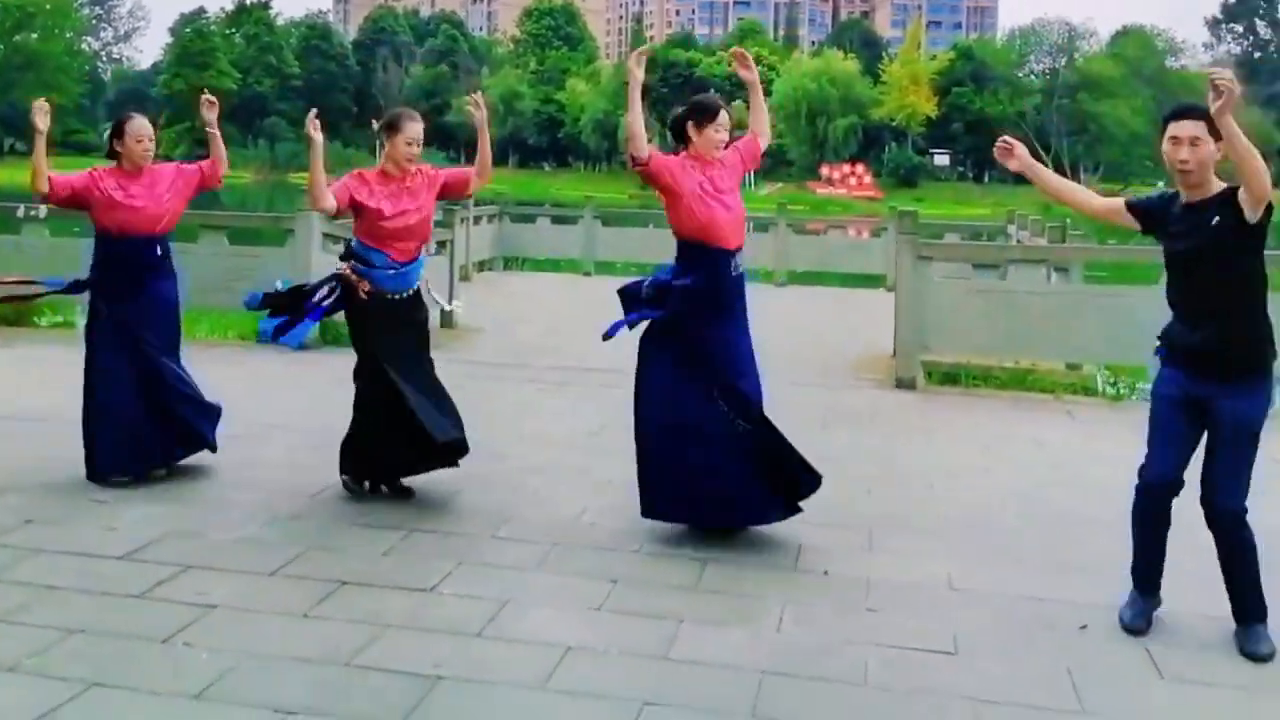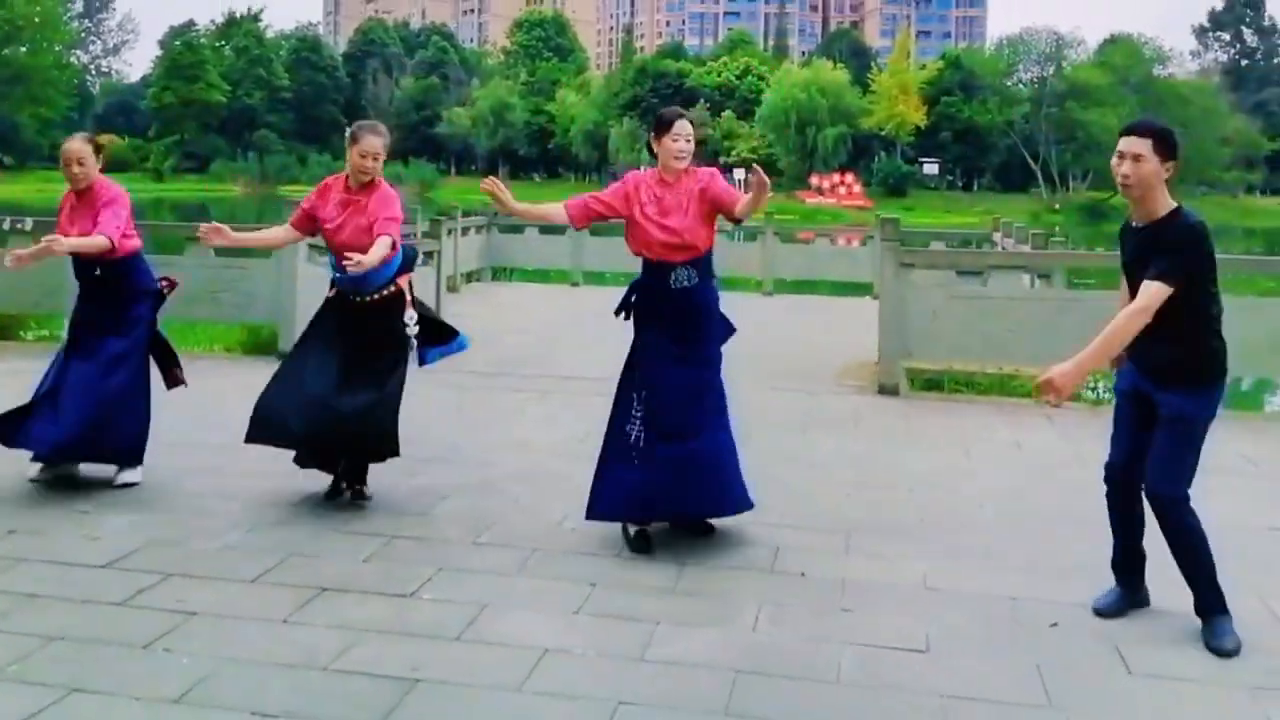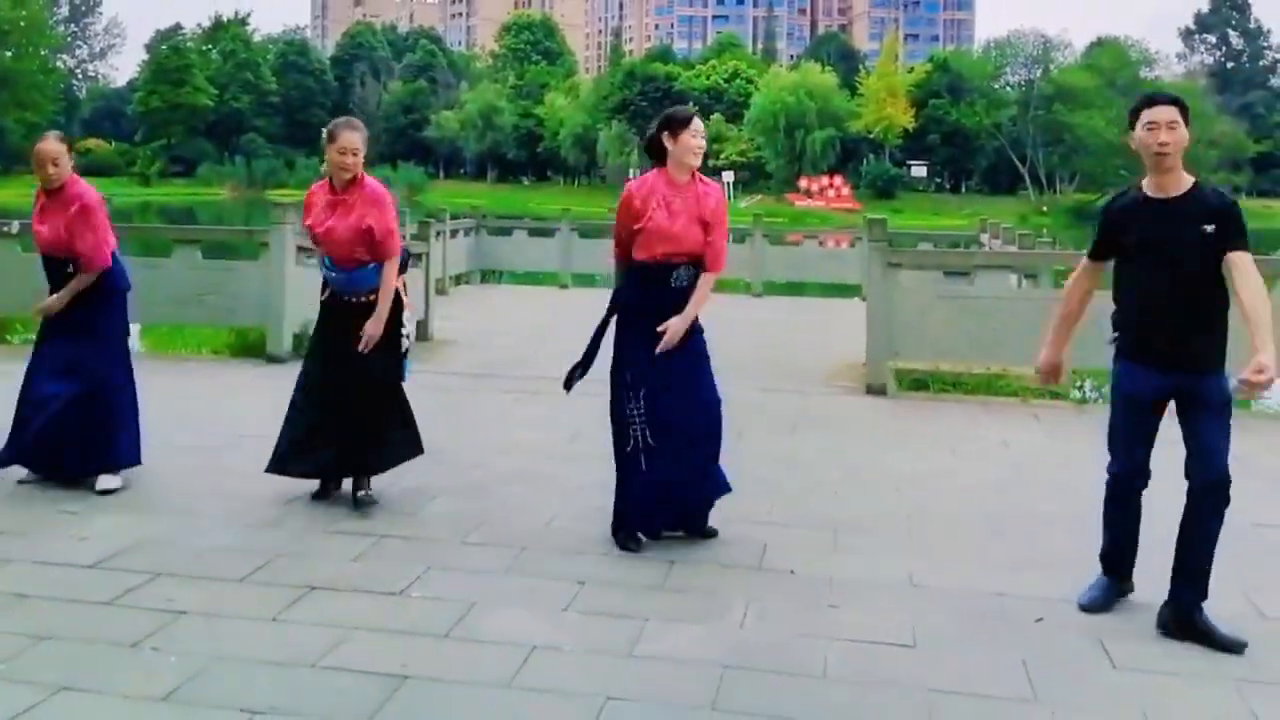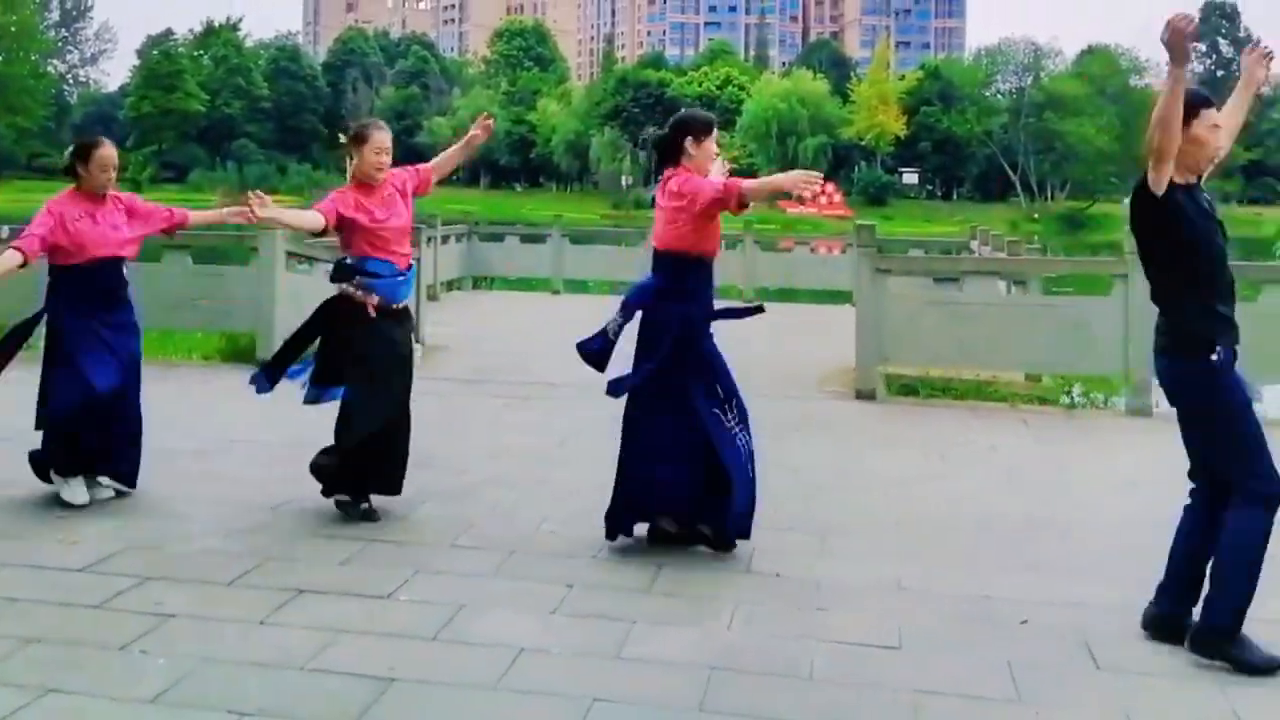
dt=0.4s
person 1, frame 1
right shoulder: (1165, 209)
right elbow: (1095, 204)
left wrist: (1229, 122)
right wrist: (1031, 168)
right hip: (1181, 370)
left knee: (1223, 501)
right knee: (1157, 479)
right ankle: (1145, 589)
person 1, frame 2
left shoulder: (1185, 235)
right shoulder: (1132, 228)
left elbow: (1141, 311)
left wrist: (1079, 368)
right wrist: (1111, 356)
left hip: (1191, 381)
right hip: (1140, 370)
left knee: (1164, 489)
right knee: (1121, 475)
left ankle: (1214, 610)
right ankle: (1130, 583)
person 1, frame 3
left shoulder: (1218, 207)
right shoulder: (1120, 210)
right elbow: (1084, 279)
right wrist: (1054, 345)
left hip: (1202, 368)
right hip: (1137, 364)
left knee: (1211, 481)
right knee: (1126, 475)
left ankle: (1184, 608)
right ankle: (1115, 574)
person 1, frame 4
left shoulder: (1189, 191)
right shoulder: (1157, 197)
left elbow: (1218, 137)
right elbow: (1160, 142)
right wrist: (1177, 64)
left hip: (1201, 358)
right hip: (1197, 359)
left knee: (1217, 487)
left ankle: (1170, 612)
right ankle: (1220, 629)
person 2, frame 1
left shoulder: (728, 165)
right shoulder: (675, 172)
left elbow: (760, 137)
right elbow: (637, 148)
left wrist: (754, 84)
right wrist: (634, 85)
left hip: (725, 300)
right hip: (698, 302)
left knee: (730, 398)
right knee: (718, 403)
left ankle: (723, 505)
right ankle: (715, 506)
person 2, frame 2
left shoulder: (707, 183)
right shoulder: (633, 187)
left elbow: (740, 209)
right elbow: (573, 212)
left wrist: (758, 194)
right wrist: (516, 207)
left hip: (699, 308)
right hip: (656, 309)
left knee: (698, 406)
right knee: (646, 407)
left ankle: (680, 506)
right ankle: (635, 513)
person 2, frame 3
left shoulder: (712, 195)
right shoulder: (638, 190)
left elbow: (713, 265)
right elbow: (622, 247)
left wrist: (686, 319)
right wrist: (623, 298)
left hip: (683, 314)
right hip: (640, 310)
left knee: (695, 407)
right knee: (640, 411)
left ankle: (685, 510)
right ankle: (633, 517)
person 2, frame 4
left shoulder: (678, 183)
right shoulder: (691, 186)
right elbow: (735, 190)
left wrist: (715, 170)
right wrist: (783, 181)
left hip: (670, 308)
right hip: (679, 314)
left knee: (666, 414)
right knee: (716, 414)
left ankle: (666, 516)
right ankle: (706, 519)
person 3, frame 1
left shoulder: (429, 178)
right shoulder: (362, 182)
left elbow: (479, 179)
right elbow: (324, 205)
left wrist: (482, 129)
right wrist: (316, 149)
left hip: (408, 298)
right hip: (365, 296)
left knee: (411, 375)
right knee: (383, 379)
left ankle: (386, 471)
right ankle: (359, 469)
person 3, frame 2
left shoulder: (385, 197)
right shoulder: (327, 190)
left elbow: (386, 242)
right elbow: (290, 232)
left wrist: (368, 260)
right wrist: (235, 239)
left hip: (385, 302)
right hip: (343, 299)
left knee: (371, 387)
right knee: (319, 379)
left ankle: (355, 473)
right ankle: (340, 468)
person 3, frame 3
left shoulder: (376, 196)
right shoulder: (315, 196)
left elbow: (391, 260)
left wrist: (380, 317)
left hip: (377, 300)
right hip: (336, 301)
left knee: (369, 387)
right knee: (323, 385)
left ankle: (361, 476)
right ankle: (331, 472)
person 3, frame 4
left shoulder: (400, 182)
right shoulder: (344, 199)
left elbow: (433, 168)
right elbow: (314, 219)
left wrist: (472, 140)
right wrist: (274, 213)
left hip: (394, 312)
right hip: (364, 313)
left knee: (389, 401)
right knee: (374, 399)
left ankle: (354, 485)
right ankle: (346, 484)
person 4, frame 1
left shoulder: (171, 176)
right shoulder: (95, 182)
left elbow: (217, 172)
right elbow: (45, 188)
left wrist: (211, 126)
right wrist: (41, 136)
left hip: (155, 286)
right hip: (111, 288)
left knee: (157, 366)
right knee: (112, 370)
left ankle: (153, 451)
right ankle: (115, 461)
person 4, frame 2
left shoulder: (112, 197)
right shoulder: (68, 200)
left elbow: (107, 241)
left wrist: (67, 245)
right wrist: (32, 253)
left hip: (129, 294)
right hip: (93, 295)
left knee: (121, 376)
right knee: (72, 369)
left ankle: (129, 459)
right ankle: (61, 452)
person 4, frame 3
left shoulder: (86, 200)
right shoulder: (44, 195)
left elbow: (95, 263)
left wrist: (62, 299)
right wrist: (55, 297)
left hip: (100, 294)
right hip: (65, 293)
left knee: (101, 376)
right knee: (52, 374)
left ankle: (110, 462)
right ankle: (49, 459)
person 4, frame 4
left shoulder: (127, 205)
right shoulder: (58, 209)
left elbow: (172, 217)
left wrist: (223, 215)
left hip: (116, 312)
right hip: (74, 314)
left knee: (121, 393)
right knee: (89, 389)
left ankle: (100, 468)
right ankle: (66, 469)
